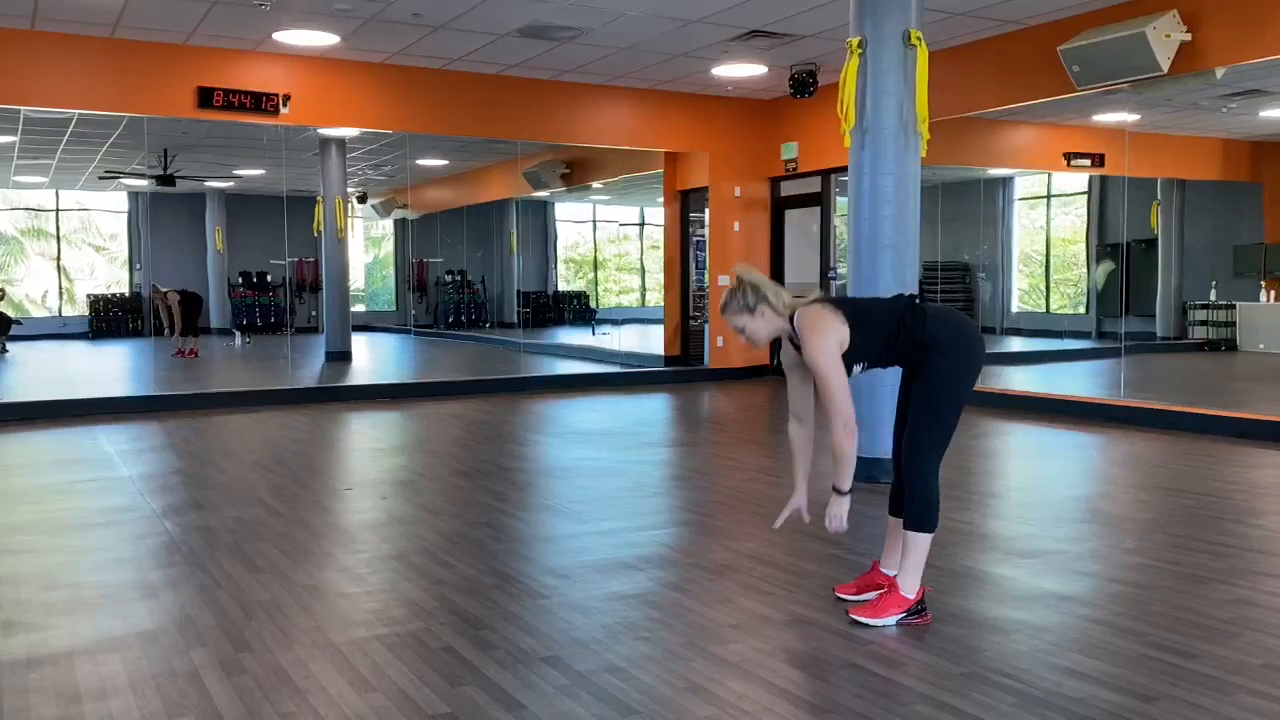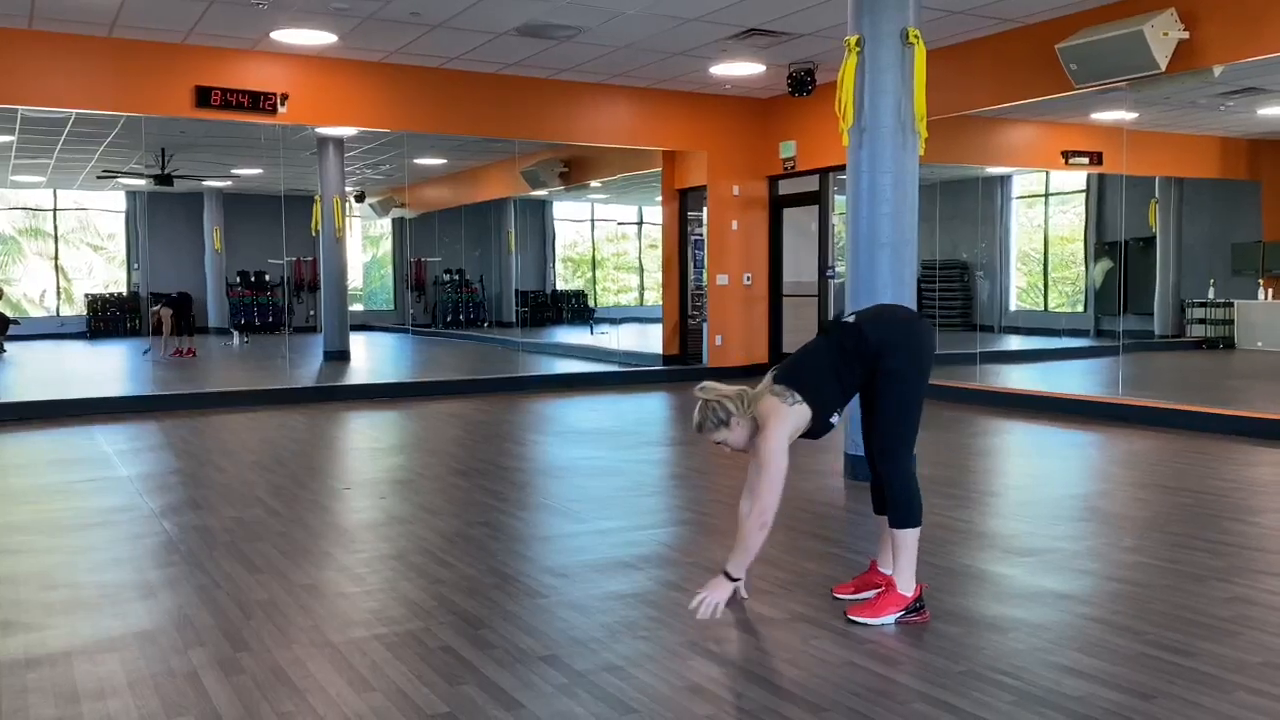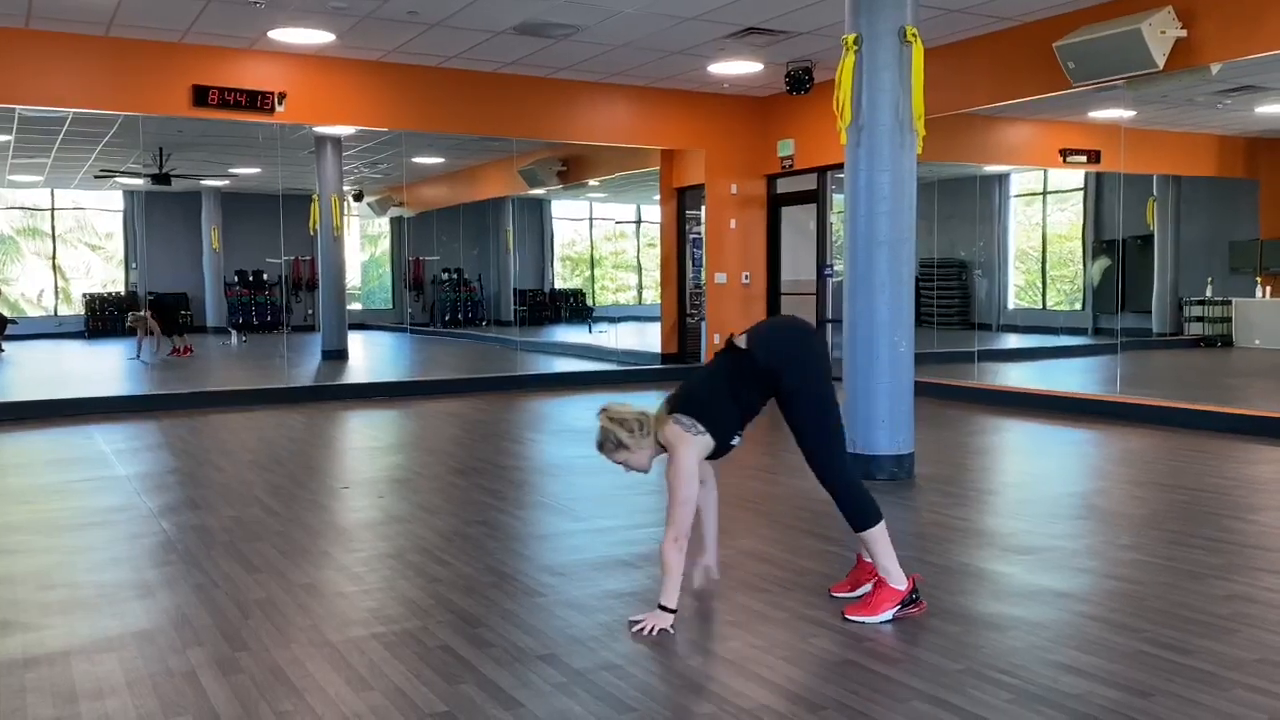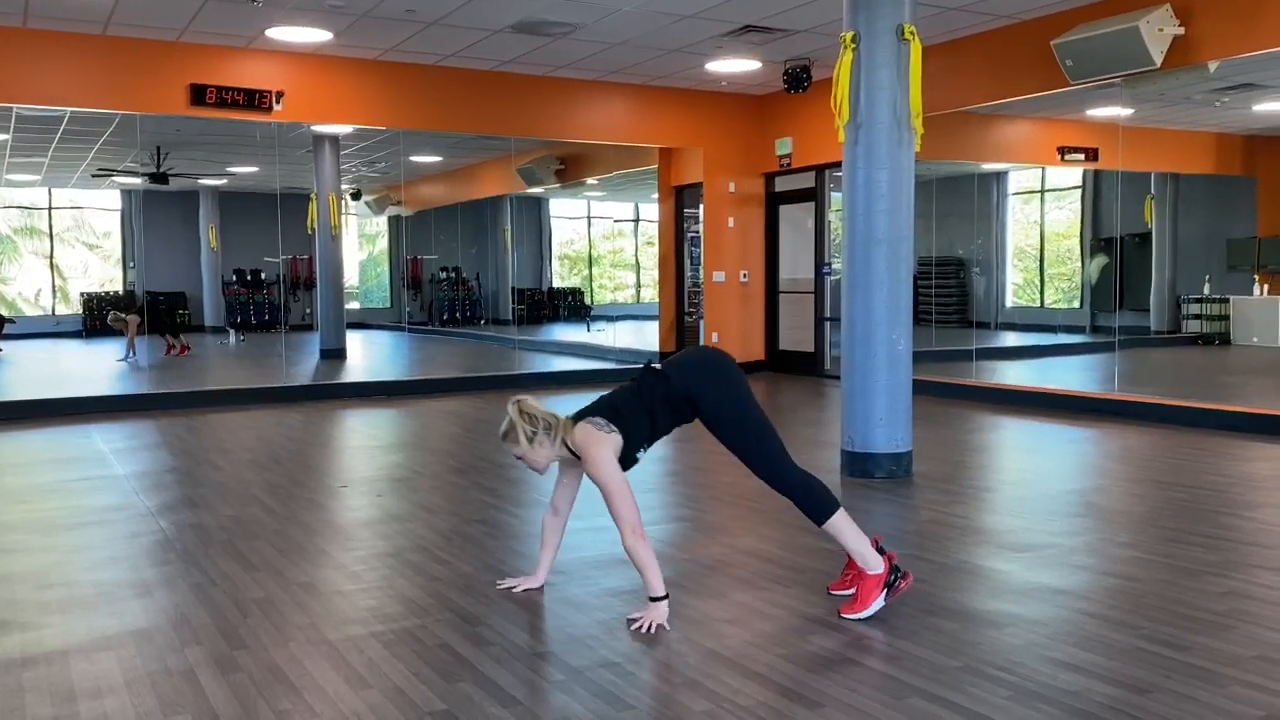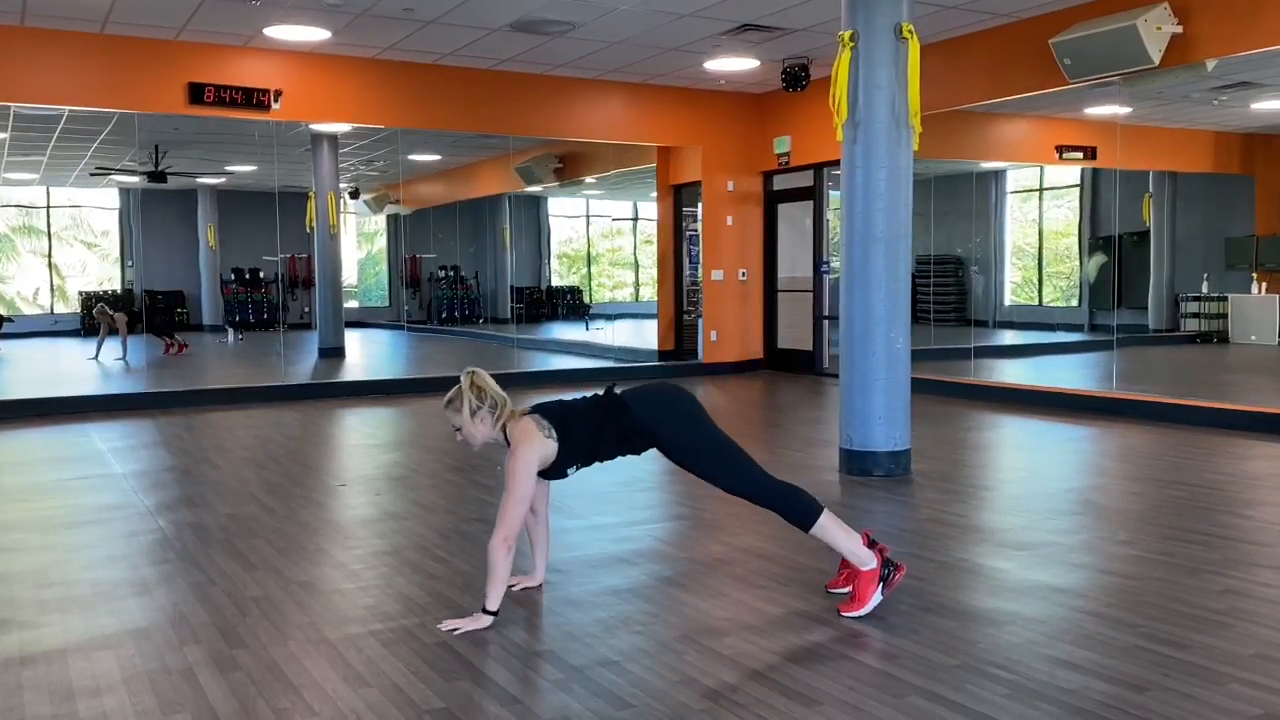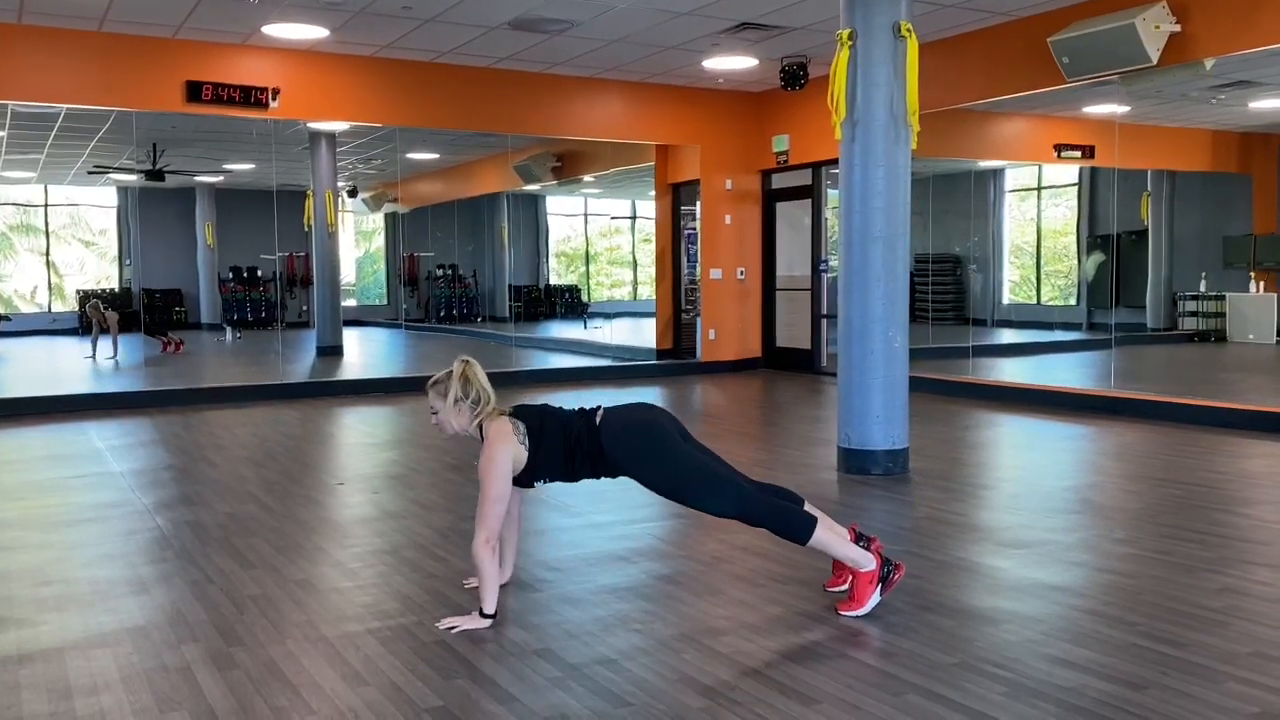
dt=0.5s
person 1, frame 1
left shoulder: (814, 334)
right shoulder: (792, 339)
left elbow: (844, 425)
right elbow: (799, 419)
left wrist: (841, 492)
right wrist: (800, 489)
left hip: (952, 349)
right hip: (924, 355)
left knee: (918, 464)
right knee: (903, 461)
left ankle: (908, 595)
right ankle: (886, 572)
person 1, frame 2
left shoulder: (773, 424)
right shoulder: (757, 412)
left elbow: (760, 516)
right elbow: (752, 497)
left wrist: (728, 579)
right wrist: (737, 569)
left hip: (900, 341)
right hip: (876, 342)
left knee: (893, 464)
right knee: (878, 463)
left ankle: (904, 593)
right ankle: (884, 571)
person 1, frame 3
left shoulder: (680, 443)
right shoulder: (666, 425)
left elbow: (677, 536)
right elbow: (703, 483)
left wrist: (667, 608)
right wrist: (710, 552)
left hip: (791, 353)
right hip: (776, 347)
left knee: (831, 469)
right knee: (828, 465)
left ankle: (897, 586)
right ankle: (869, 564)
person 1, frame 4
left shoulder: (590, 446)
right shoulder: (570, 441)
left elbow: (633, 529)
right elbow: (557, 511)
left wrist: (659, 600)
right wrist: (540, 574)
left hip: (704, 380)
right hip: (690, 383)
left knee: (780, 471)
right knee: (777, 472)
left ankle: (877, 568)
right ankle: (864, 552)
person 1, frame 5
left shoulder: (524, 443)
right shoulder: (520, 428)
left elbow: (504, 536)
right elbow: (536, 508)
left wrist: (487, 611)
right wrist: (538, 572)
left hip: (658, 416)
right hip: (649, 413)
left knee: (759, 487)
right knee: (755, 486)
left ankle: (869, 563)
right ankle: (857, 544)
person 1, frame 6
left shoulder: (496, 445)
right shoulder: (502, 423)
left elbow: (485, 536)
right elbow: (511, 504)
left wrist: (485, 613)
right wrist: (503, 572)
left hip: (633, 445)
right hip: (638, 426)
left knee: (744, 504)
right knee: (745, 490)
left ankle: (868, 564)
right ankle: (851, 540)
